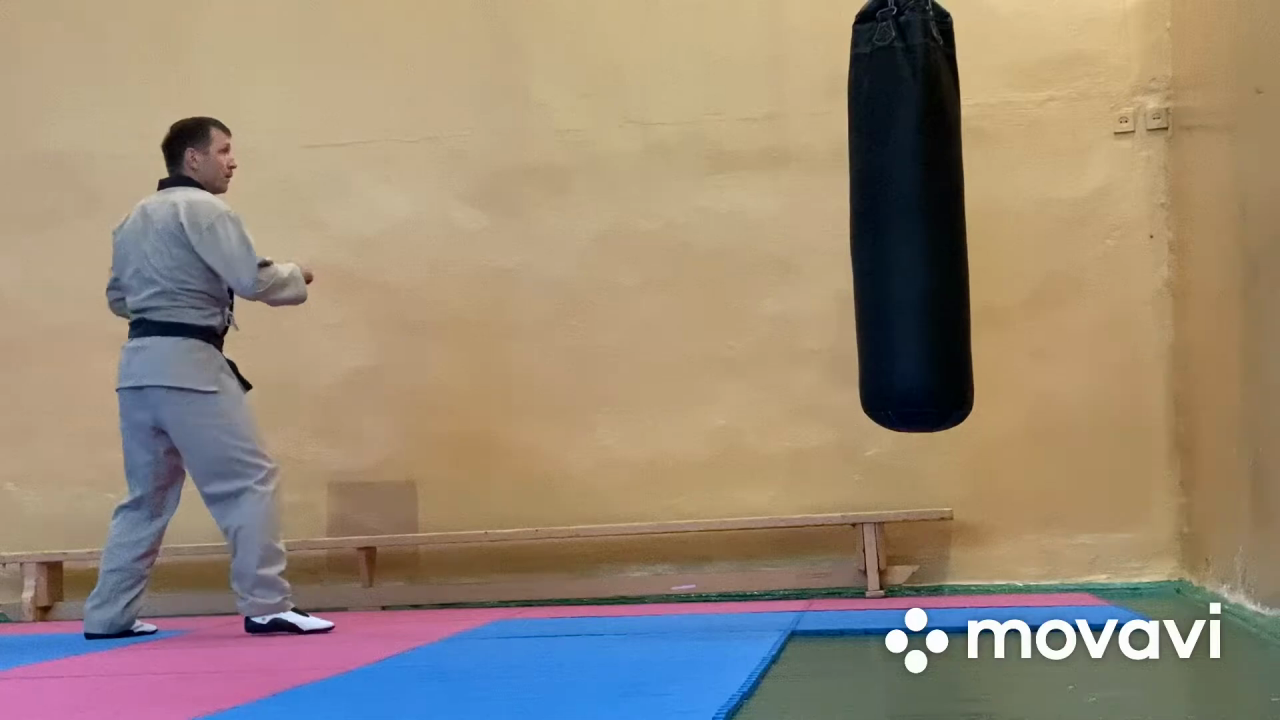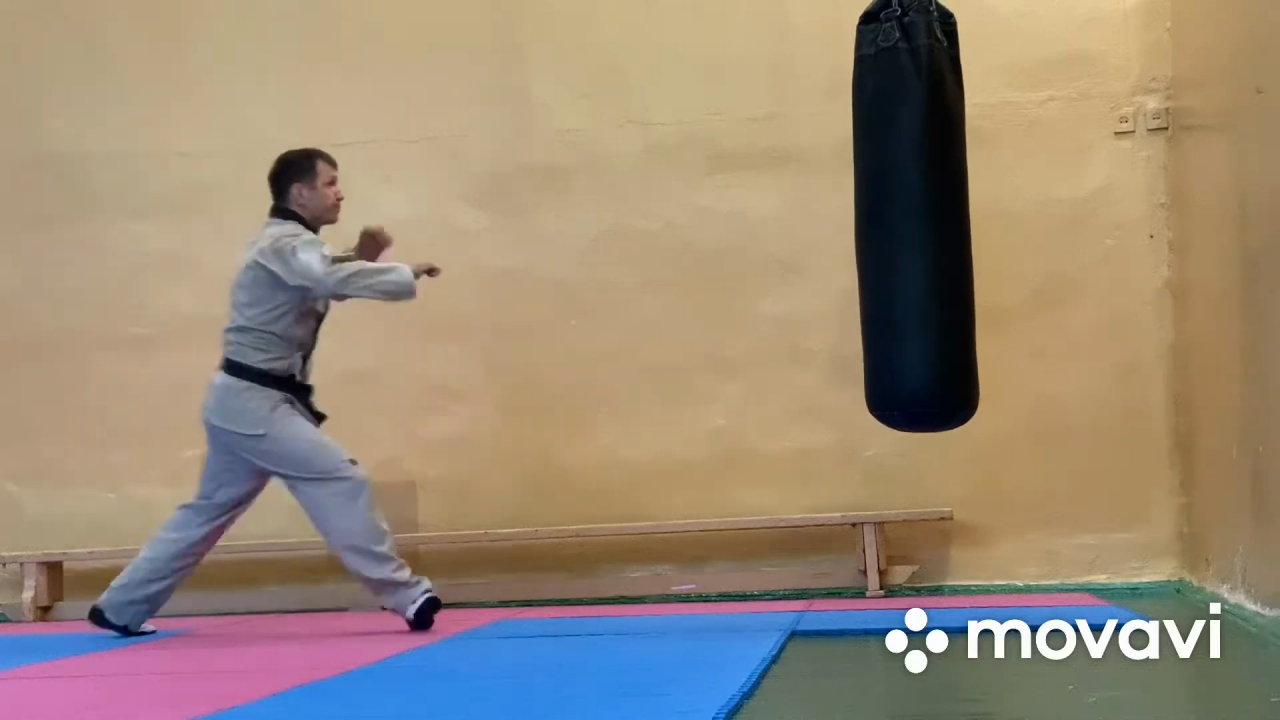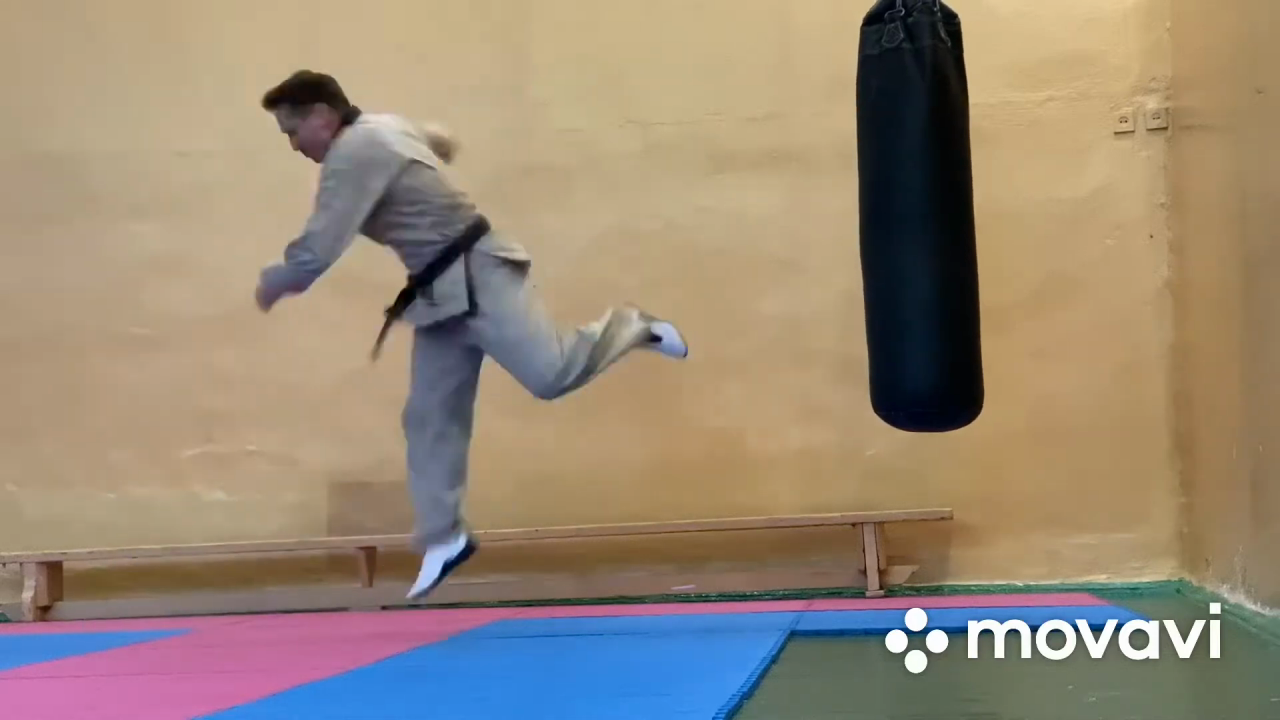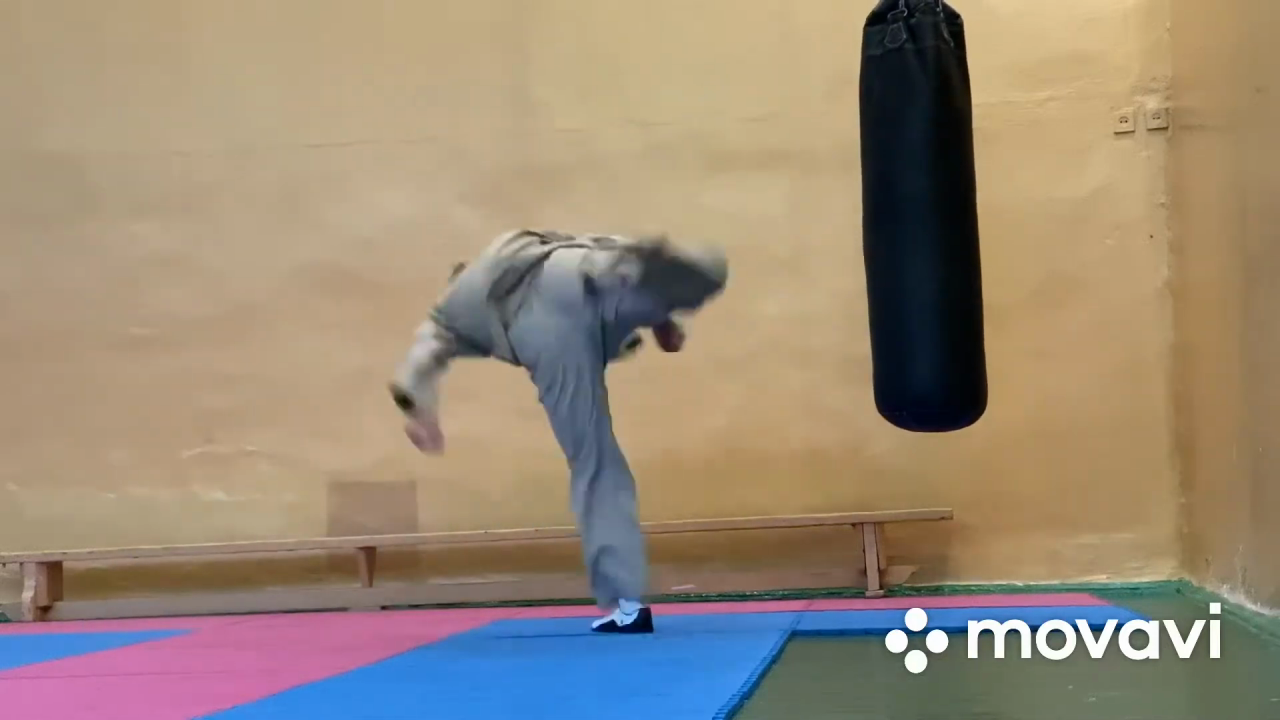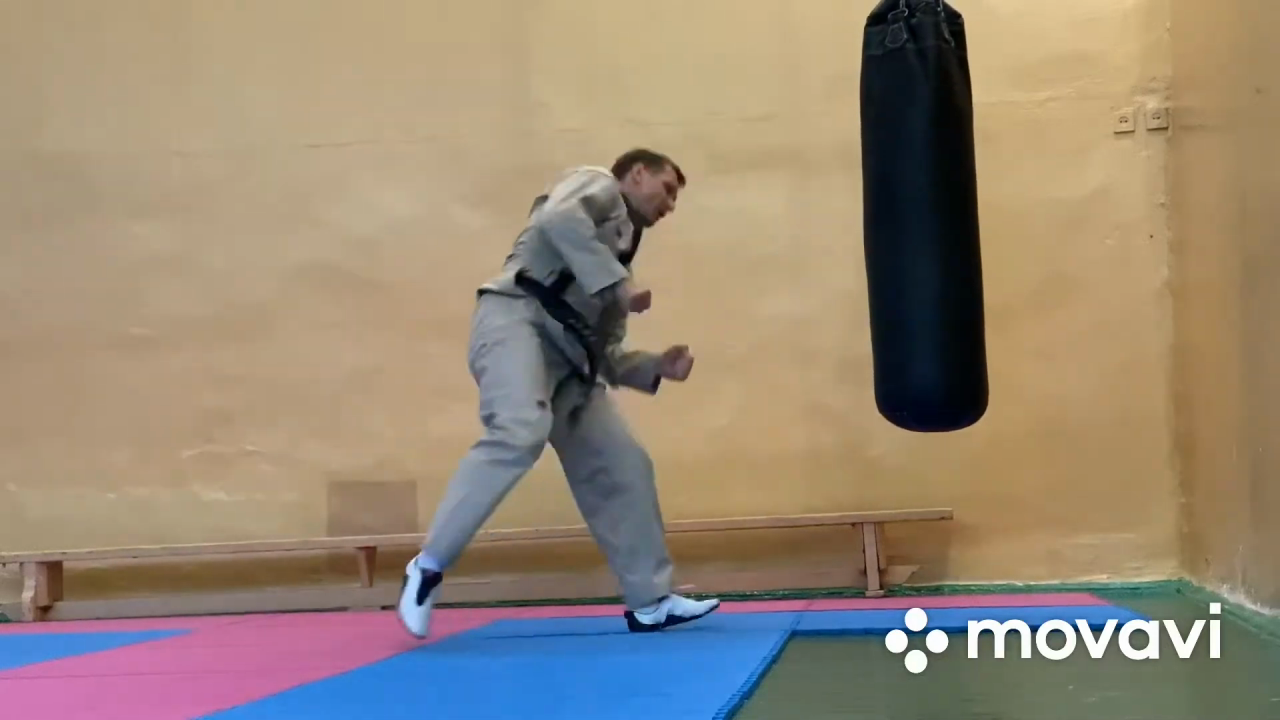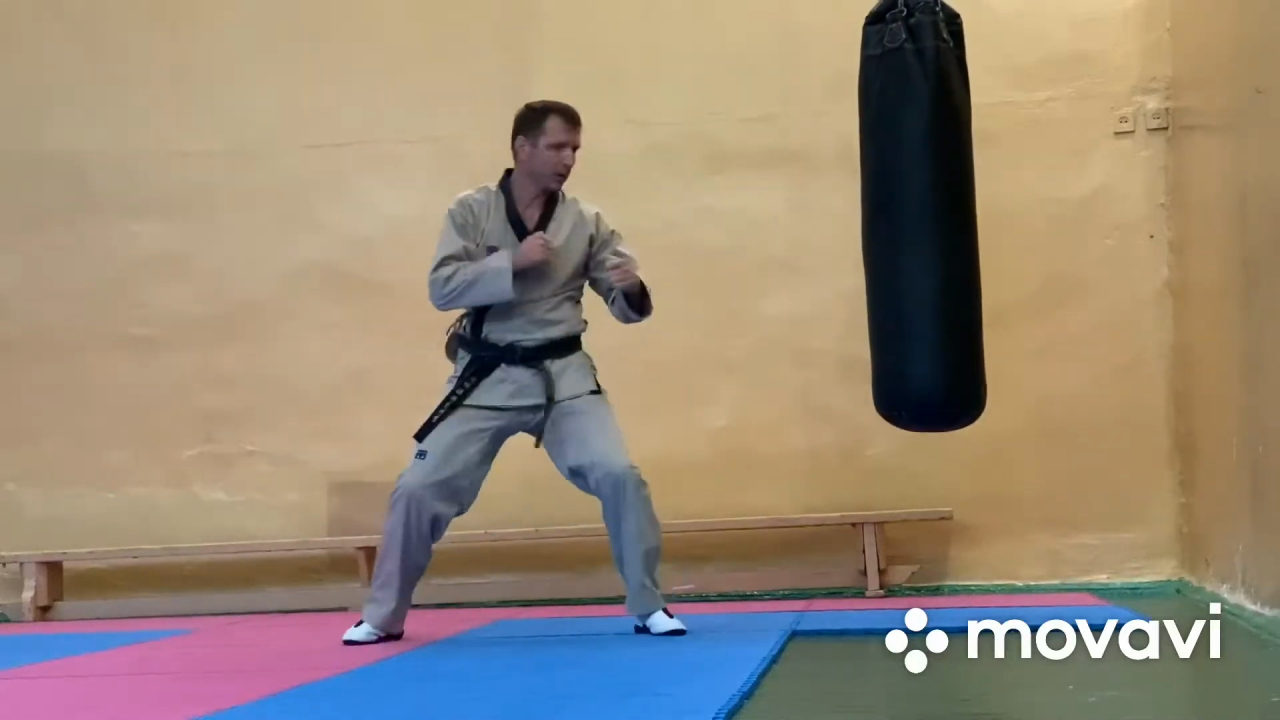
dt=0.4s
person 1, frame 1
left shoulder: (134, 218)
right shoulder: (202, 208)
left elbow: (117, 298)
right elbow: (253, 279)
right wrist: (298, 274)
left hip: (139, 363)
right hip: (188, 364)
left knee: (147, 497)
right knee: (250, 479)
left ankle: (108, 615)
right ankle: (266, 605)
person 1, frame 2
left shoulder: (291, 241)
right shoulder: (289, 244)
left elbow: (317, 283)
right elbow: (332, 280)
left wrist: (360, 255)
right wrist: (405, 273)
left hip: (275, 399)
right hip: (249, 403)
left knee: (209, 512)
right knee: (342, 484)
left ankle: (121, 607)
right ankle: (404, 596)
person 1, frame 3
left shoulder: (353, 152)
right shoulder: (377, 129)
left elbow: (317, 252)
right elbow: (437, 139)
left wrist: (275, 281)
left hip: (474, 275)
right hip: (445, 287)
left knee: (553, 370)
right knee: (428, 416)
left ankle: (632, 326)
right ankle: (443, 537)
person 1, frame 4
left shoulder: (449, 311)
right shoulder: (526, 246)
left elbow: (423, 356)
right elbow: (609, 248)
left wrist: (416, 405)
right wrist: (663, 319)
left hip: (536, 335)
left knee: (597, 470)
left ankle: (627, 603)
person 1, frame 5
left shoulder: (624, 247)
right shoulder: (595, 183)
left elbow: (608, 347)
right elbow: (561, 218)
left wrist: (658, 370)
right wrist: (615, 284)
left hip: (567, 347)
right hip: (517, 318)
left knee: (623, 467)
right knee: (518, 436)
left ankle: (652, 600)
right ankle: (429, 565)
person 1, frame 6
left shoulder: (587, 221)
right shoulder: (471, 210)
left elbow: (626, 304)
right elbow: (442, 287)
left wrist: (630, 288)
right wrist: (511, 262)
left hip: (560, 375)
right hip: (486, 377)
left knee: (618, 475)
right knee: (420, 488)
left ankle: (647, 605)
right ankle: (385, 614)
